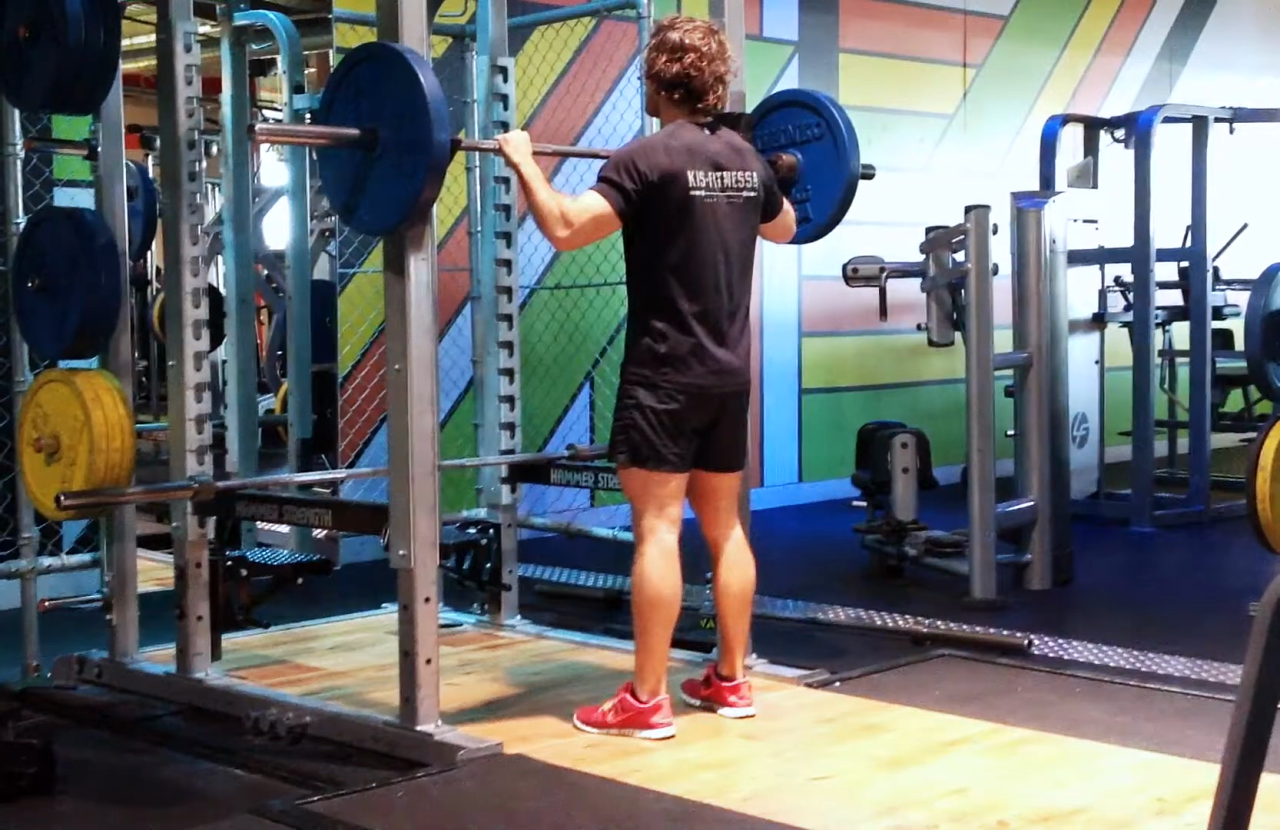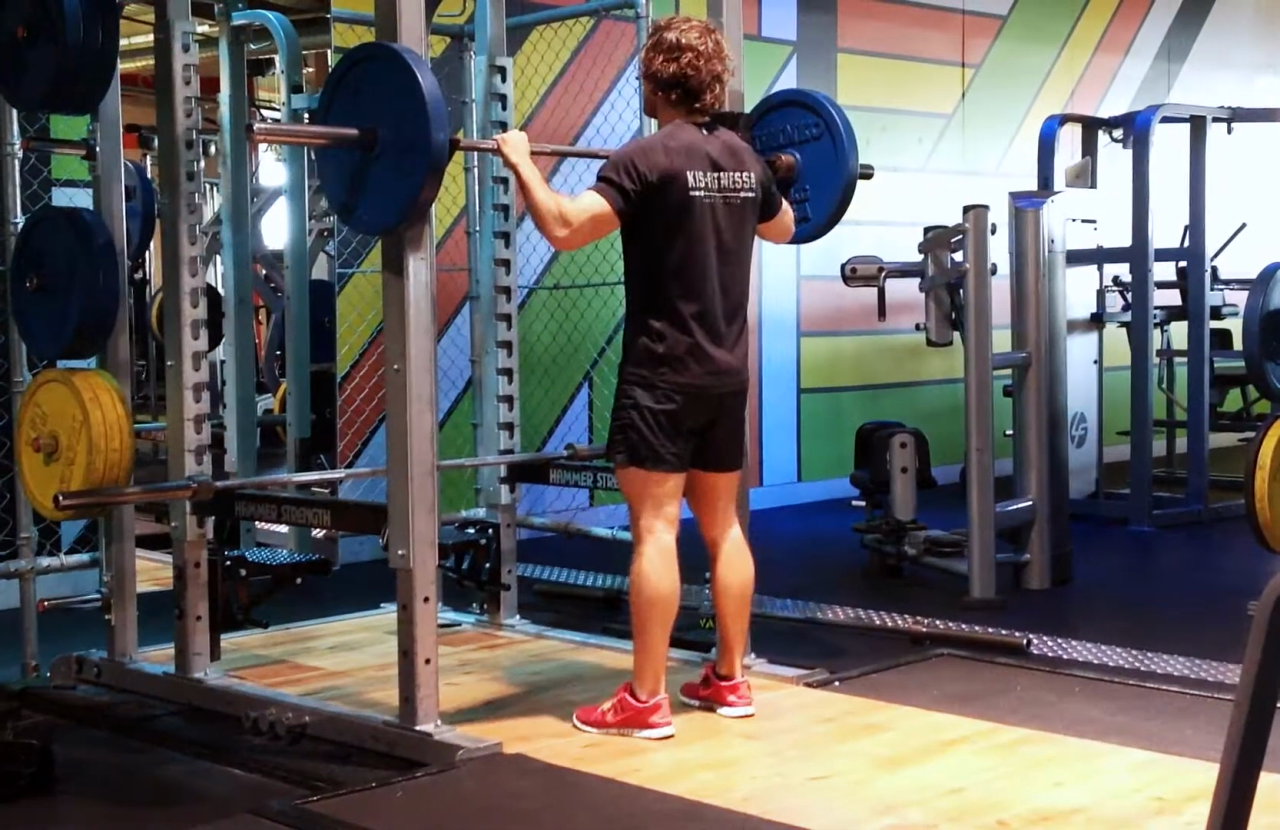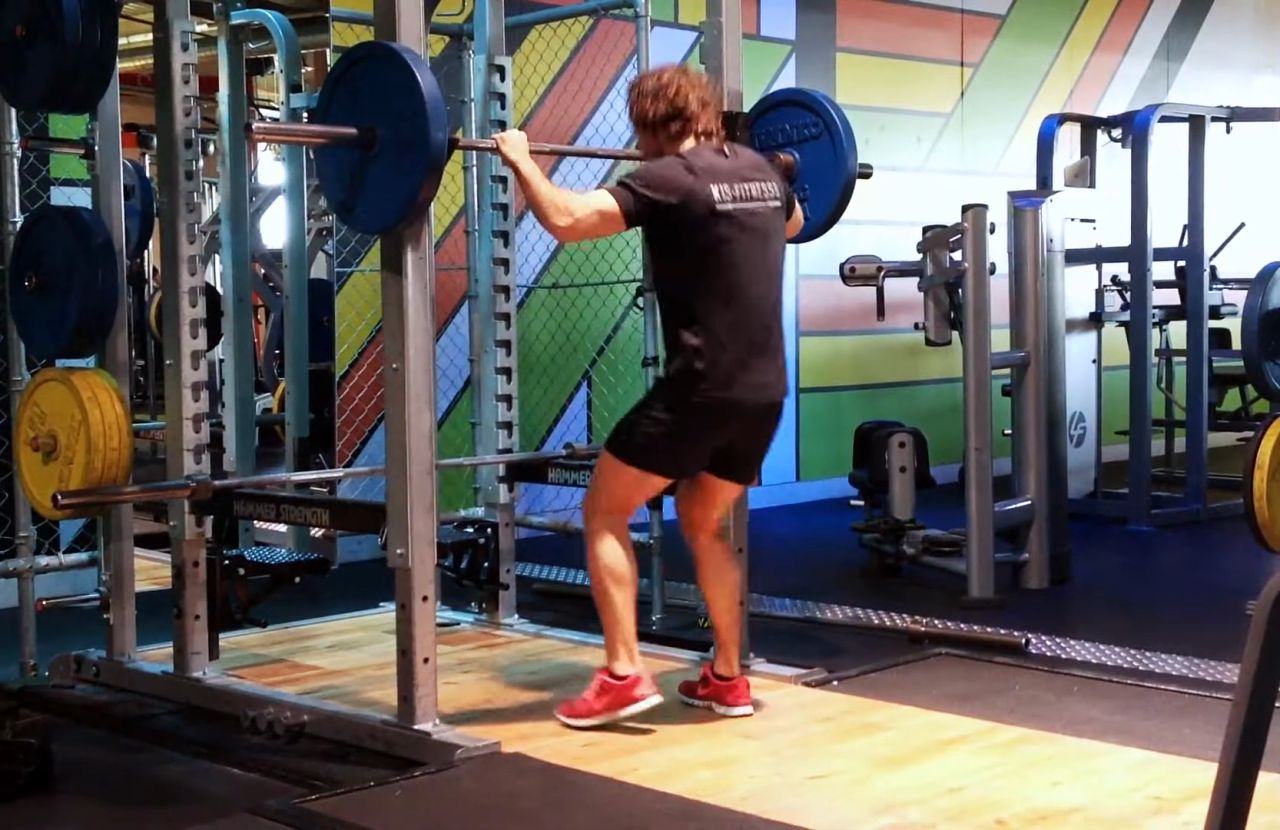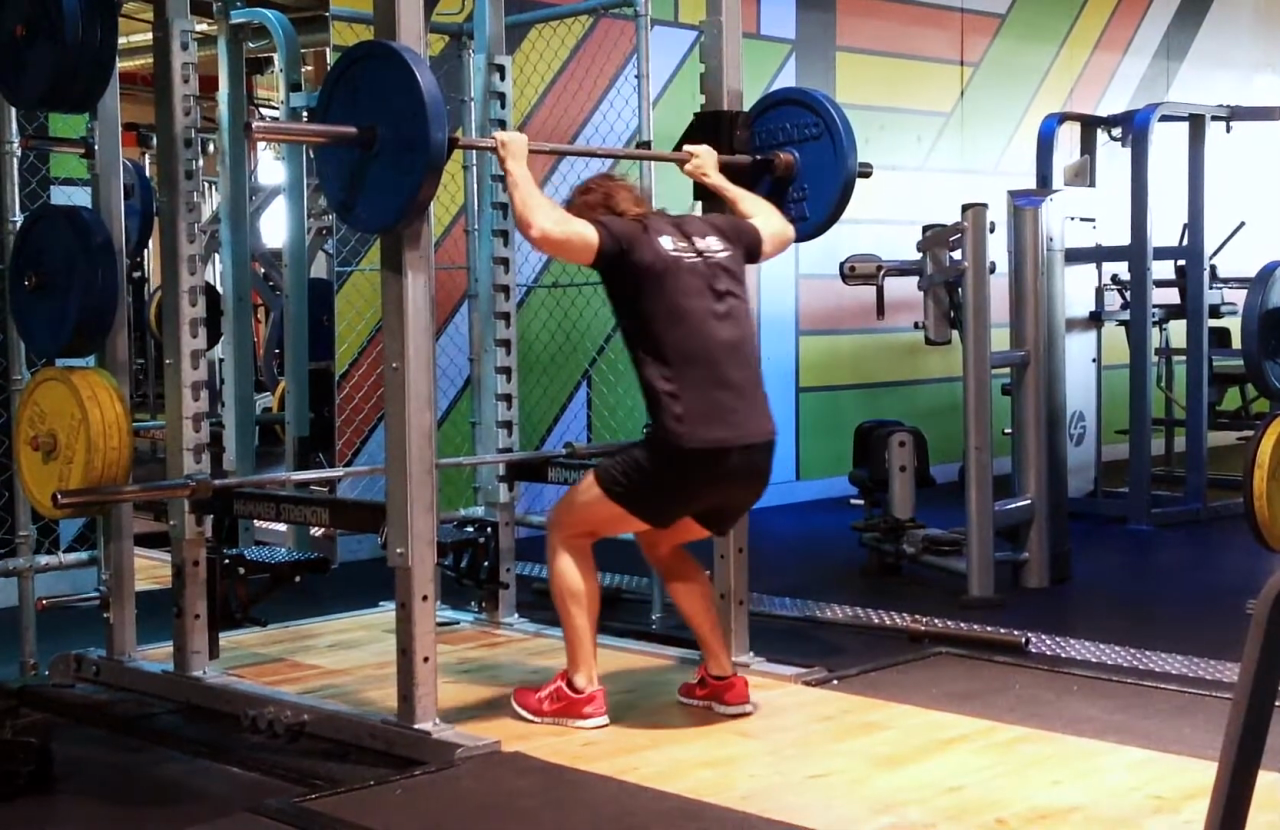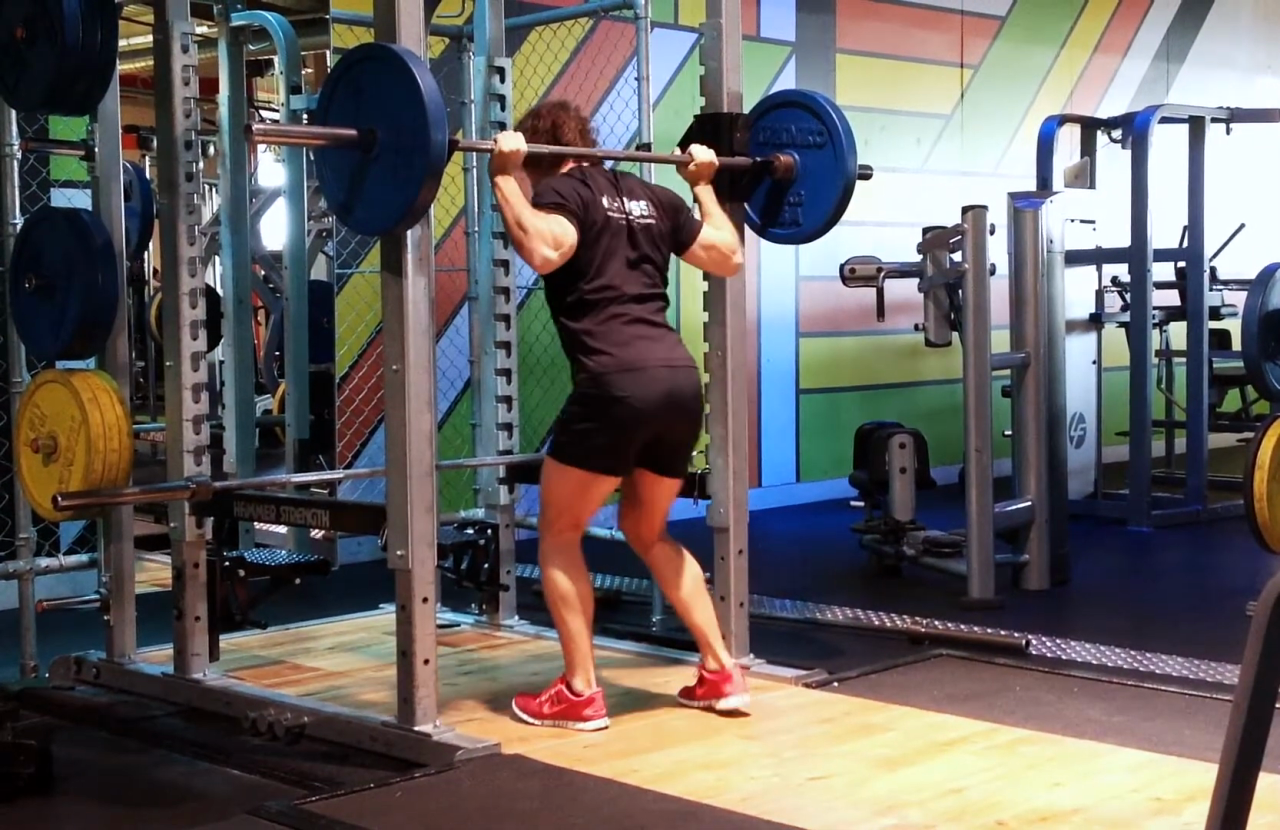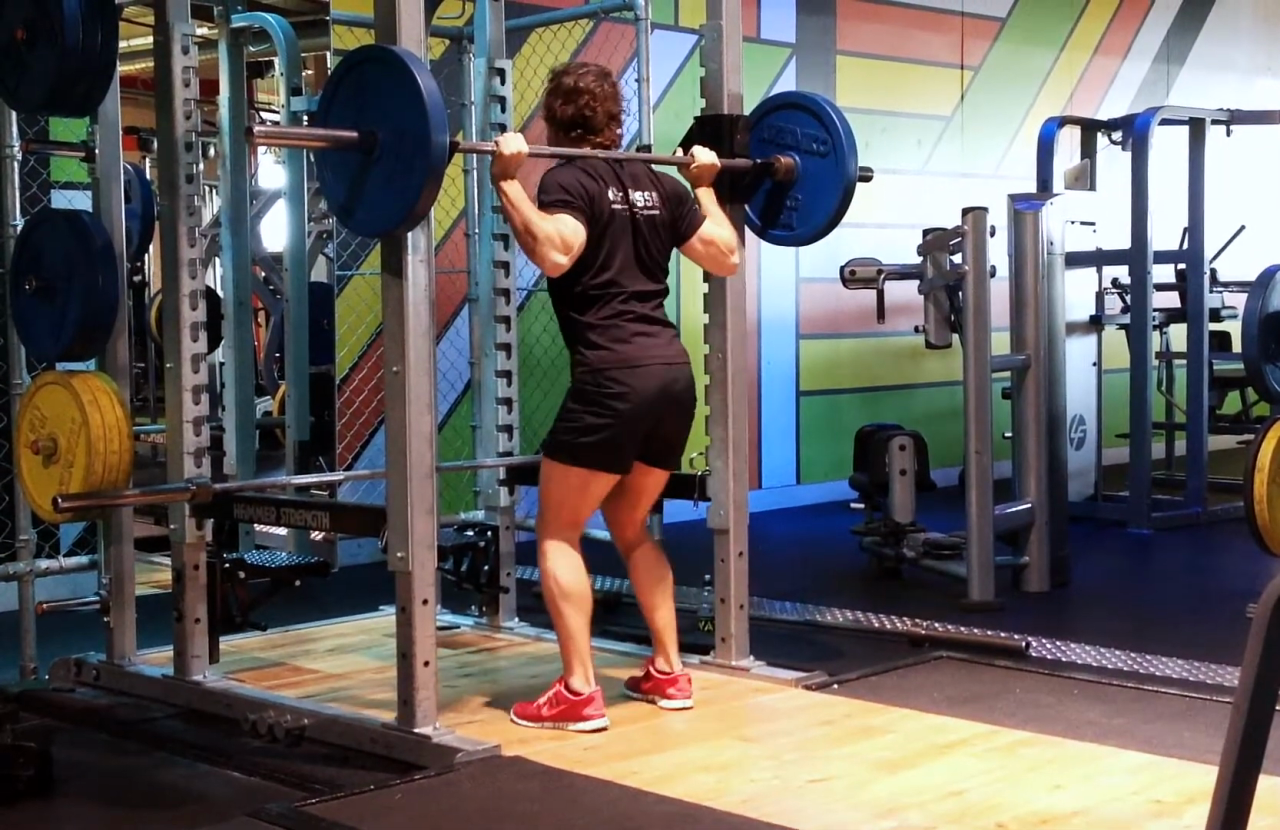
dt=0.4s
person 1, frame 1
left shoulder: (649, 156)
right shoulder: (746, 158)
left elbow: (565, 228)
right elbow: (785, 227)
left wrist: (523, 161)
left hip: (666, 375)
right hip: (729, 373)
left knee: (657, 528)
right knee: (723, 526)
left ankle: (646, 699)
right ankle: (731, 679)
person 1, frame 2
left shoulder: (648, 156)
right shoulder: (744, 158)
left elbow: (563, 227)
right elbow: (785, 228)
left wrist: (520, 160)
left hip: (663, 374)
right hip: (727, 374)
left knee: (655, 530)
right knee: (722, 526)
left ankle: (645, 699)
right ankle: (730, 679)
person 1, frame 3
left shoulder: (667, 178)
right shoulder: (761, 170)
left elbow: (567, 219)
right elbow: (794, 223)
left wrist: (521, 159)
left hip: (701, 388)
right hip: (765, 392)
left knee: (605, 516)
right knee: (704, 529)
left ankle: (623, 675)
right ankle: (728, 678)
person 1, frame 4
left shoulder: (626, 242)
right shoulder: (716, 235)
left elbow: (543, 228)
right elbow: (780, 228)
left wrist: (516, 164)
right wrist: (715, 177)
left hip: (691, 449)
right hip: (755, 450)
left knee: (567, 531)
right knee: (659, 542)
left ankle: (580, 690)
right ankle: (722, 677)
person 1, frame 5
left shoulder: (560, 191)
right shoulder: (651, 197)
left elbow: (543, 250)
right elbow: (730, 258)
left wrist: (504, 177)
right wrist: (703, 185)
left hip: (616, 385)
right hip: (679, 380)
left knee: (558, 535)
right knee: (647, 531)
left ankle: (580, 692)
right ankle: (721, 670)
person 1, frame 6
left shoulder: (567, 181)
right shoulder: (660, 185)
left elbow: (555, 253)
right elbow: (726, 257)
left wrist: (508, 180)
right wrist: (704, 185)
left hip: (613, 380)
right hip: (673, 373)
left knee: (558, 532)
right knee: (630, 528)
left ankle: (578, 691)
right ankle: (668, 672)
